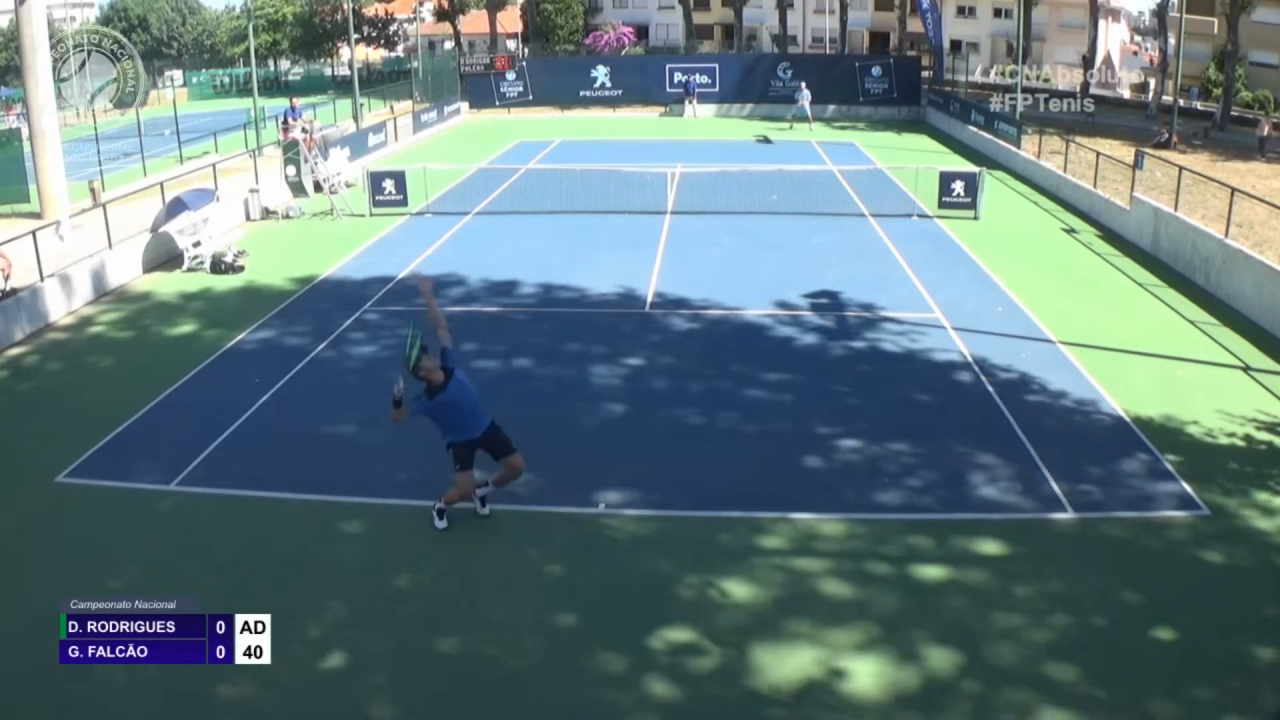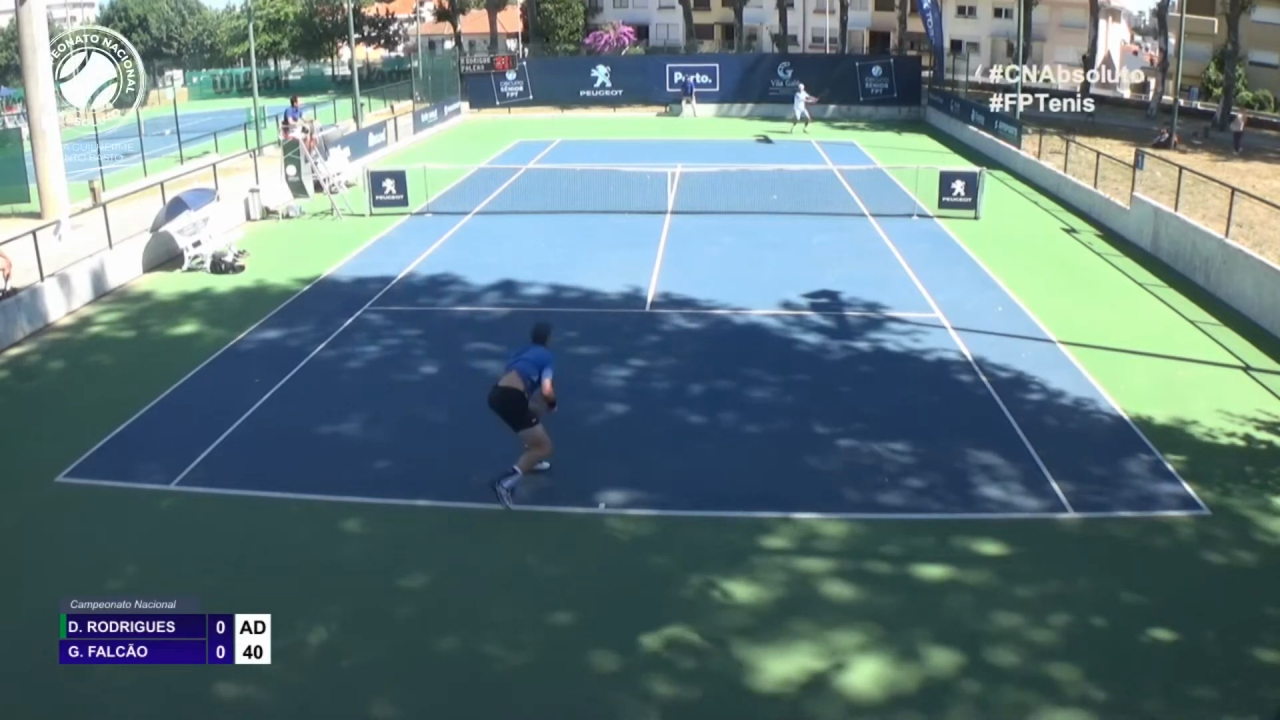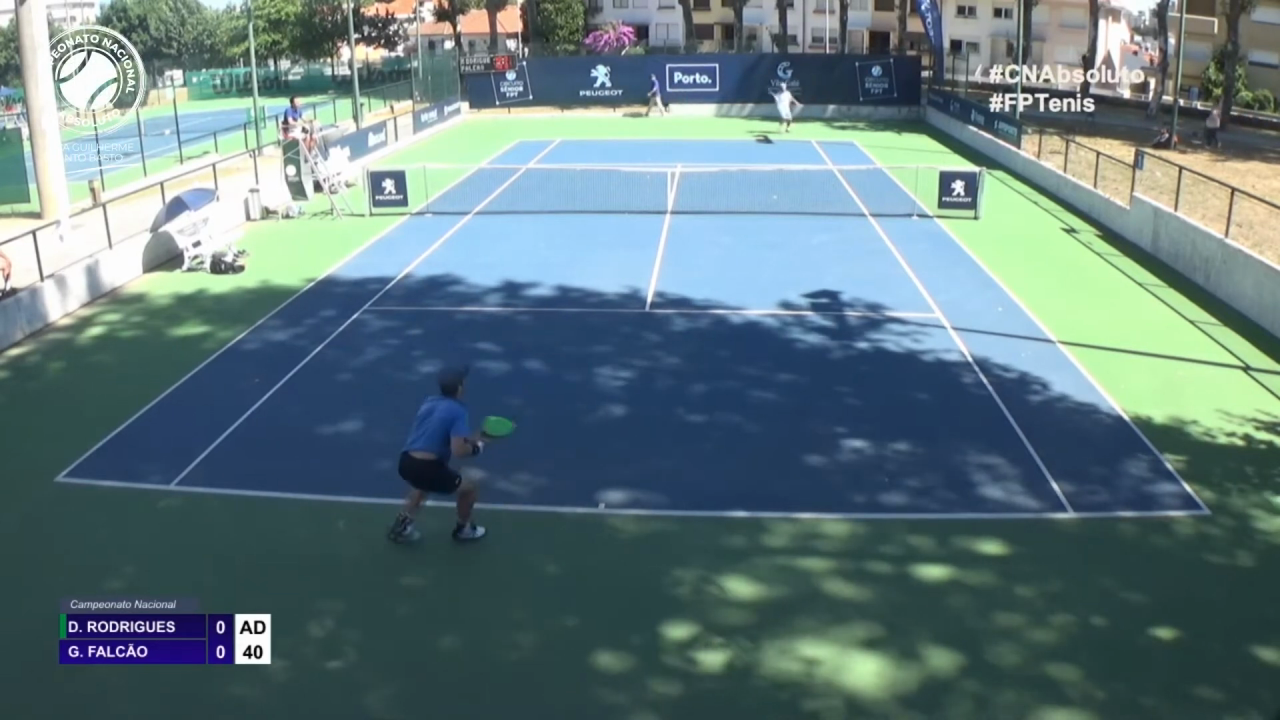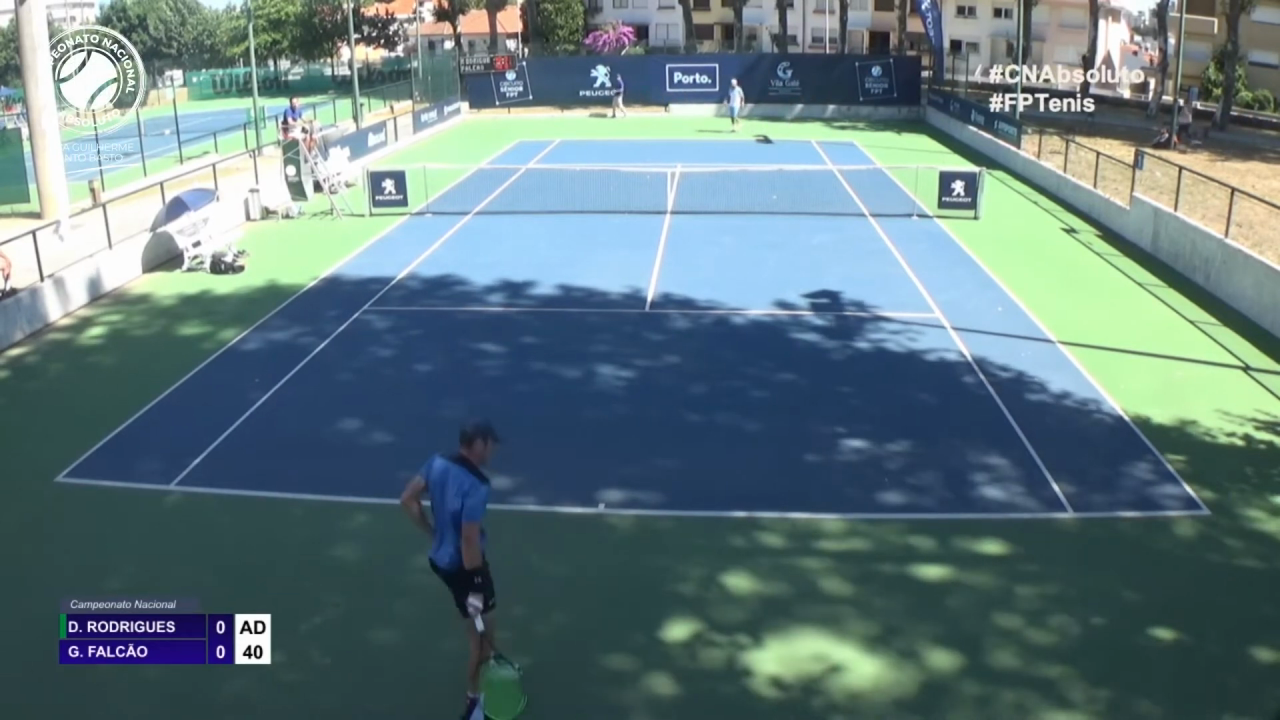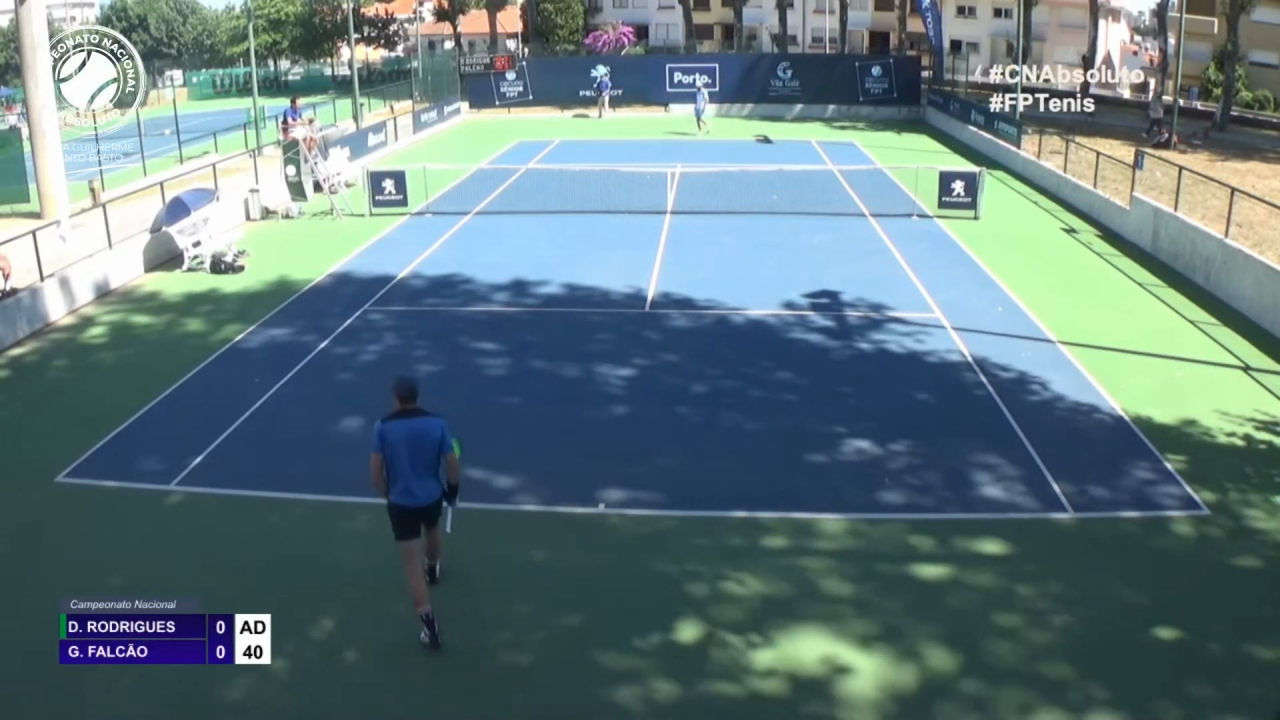
dt=1s
person 1, frame 1
left shoulder: (450, 368)
right shoulder: (425, 399)
left elbow: (440, 327)
right elbow: (398, 418)
left wrist: (428, 296)
right wrist: (397, 399)
left hip: (487, 428)
right hip: (462, 441)
left knee: (516, 467)
right knee: (463, 489)
left ankle: (484, 489)
right ankle: (440, 505)
person 1, frame 2
left shoulder: (524, 352)
right shoulder: (546, 356)
right elbow: (547, 392)
right wrist: (552, 404)
left hip: (496, 394)
right hip: (511, 398)
left knee: (533, 417)
right knee: (544, 448)
left ankle: (531, 461)
right ankle: (505, 482)
person 1, frame 3
left shoulder: (430, 403)
right shoulder: (459, 411)
right elbow: (459, 451)
left wrist: (473, 438)
right wrist: (475, 448)
left hip: (406, 463)
right hip: (428, 470)
left knee: (425, 488)
right knee: (468, 489)
left ankle: (401, 526)
right ankle: (464, 529)
person 1, frame 4
left shoulder: (437, 463)
right shoulder: (476, 486)
left elbow: (408, 498)
right elbow: (470, 541)
left wrist: (432, 533)
right wrist: (475, 588)
left hip: (440, 557)
right hip: (464, 565)
left knee: (473, 615)
right knee: (481, 635)
left ankle: (486, 656)
person 1, frame 5
left shoulder: (383, 427)
right shoulder: (436, 424)
left elbow: (376, 471)
right elbow: (452, 465)
left wrist: (388, 495)
right wrist: (452, 492)
left hip: (401, 503)
right hip: (431, 497)
left knee: (413, 566)
right knee: (432, 532)
left ankle: (429, 625)
right ankle: (432, 567)
